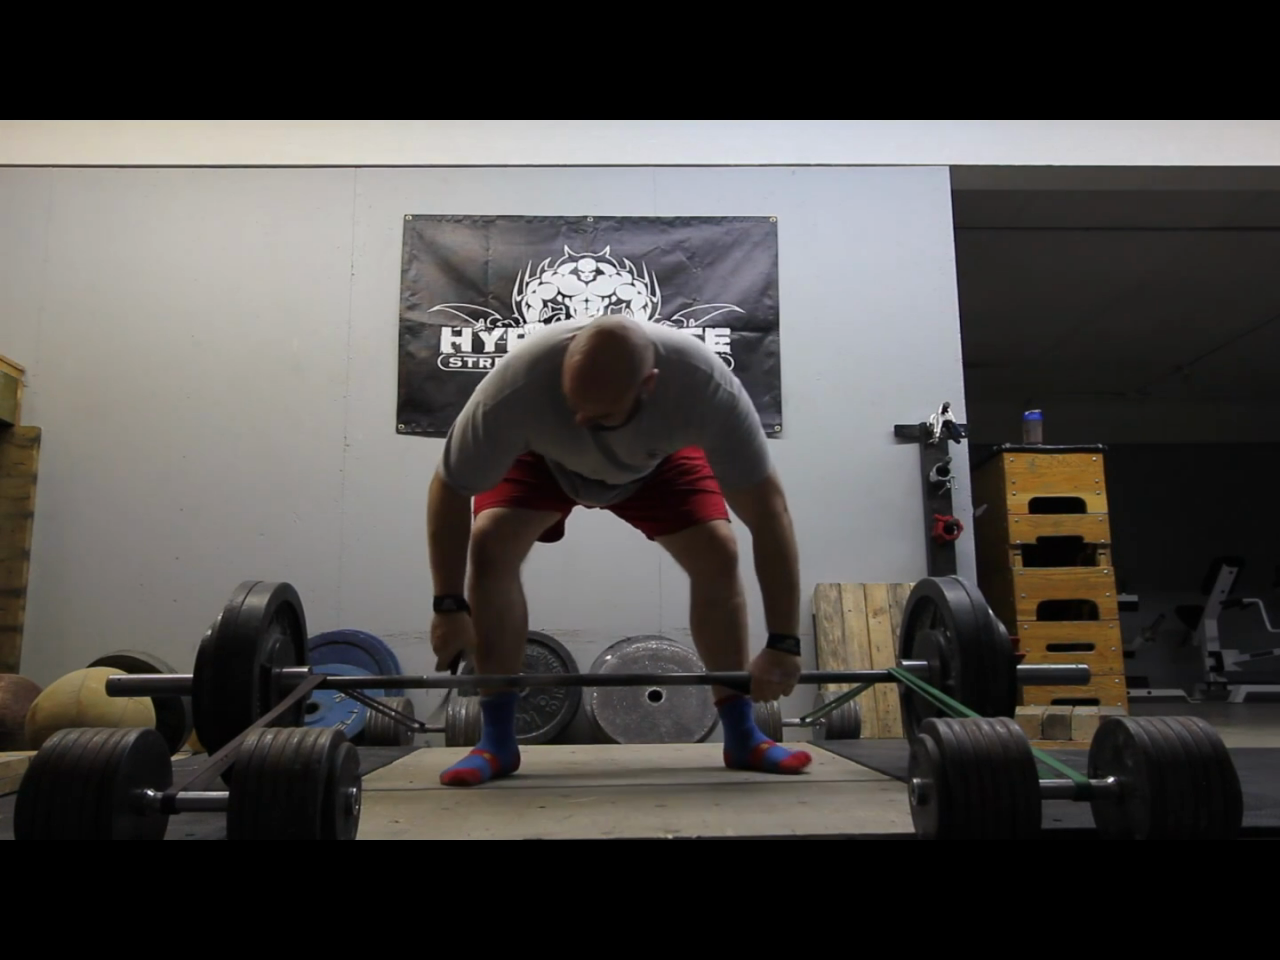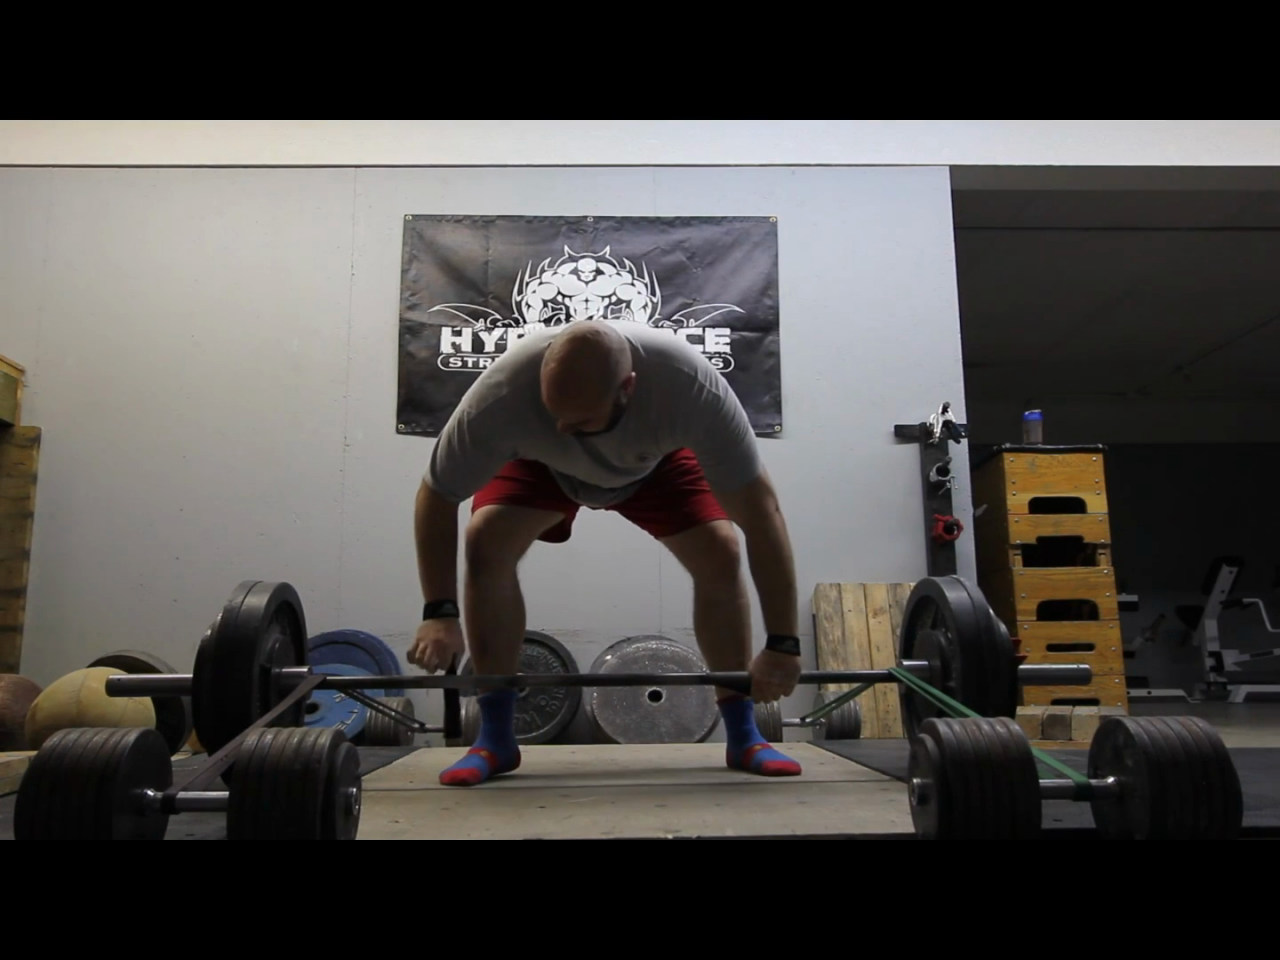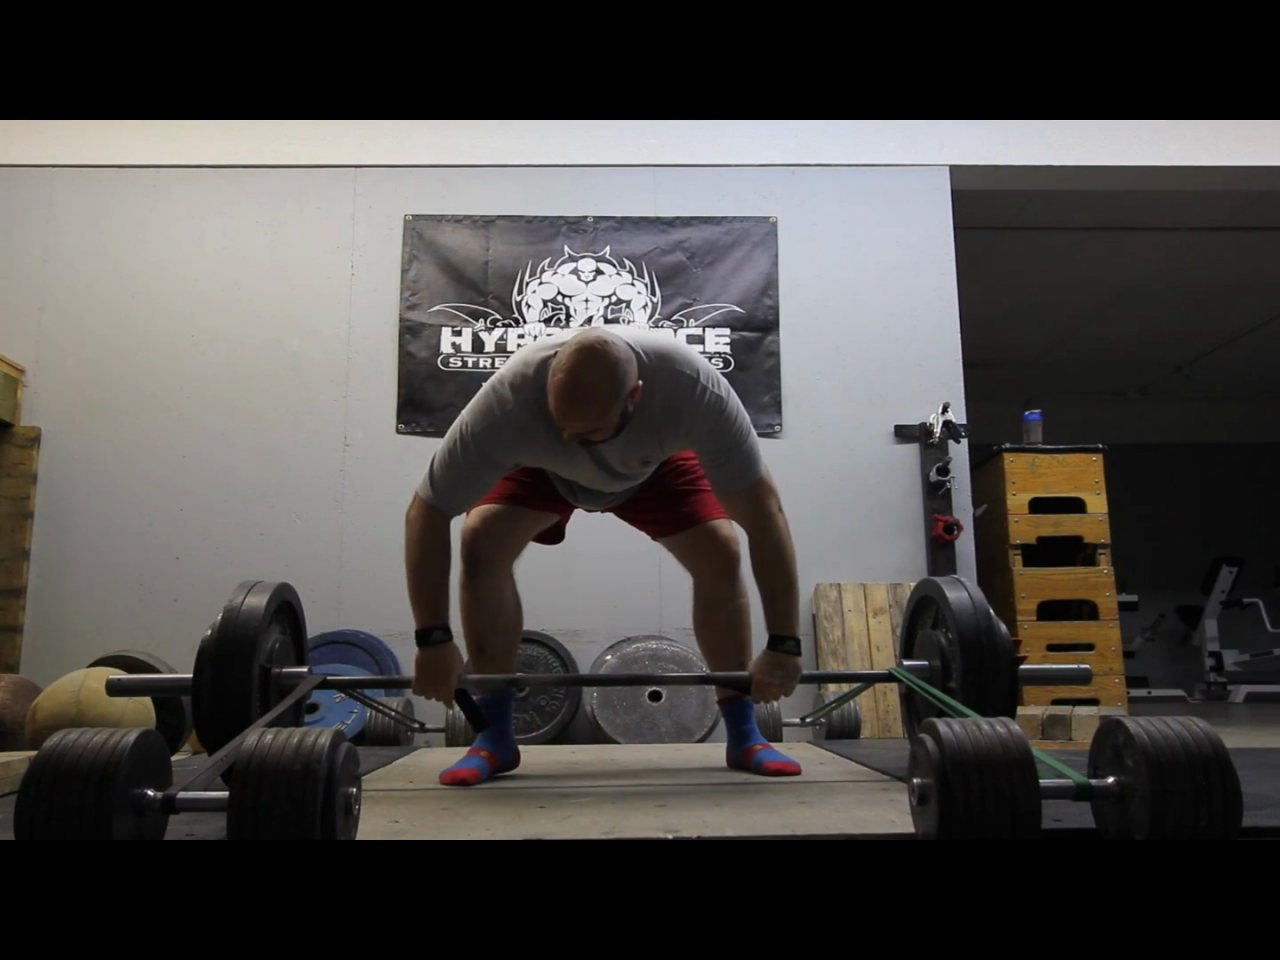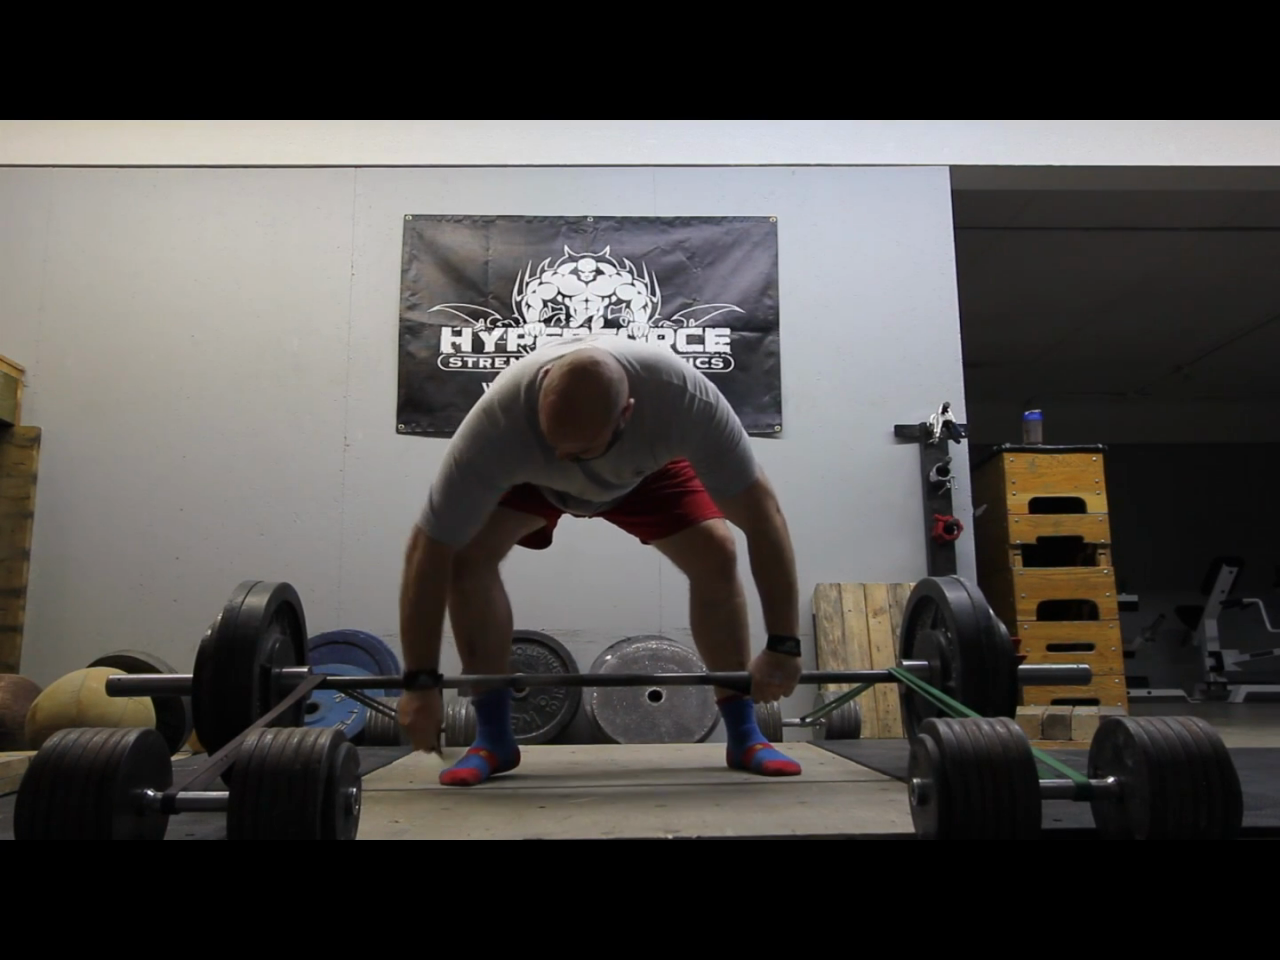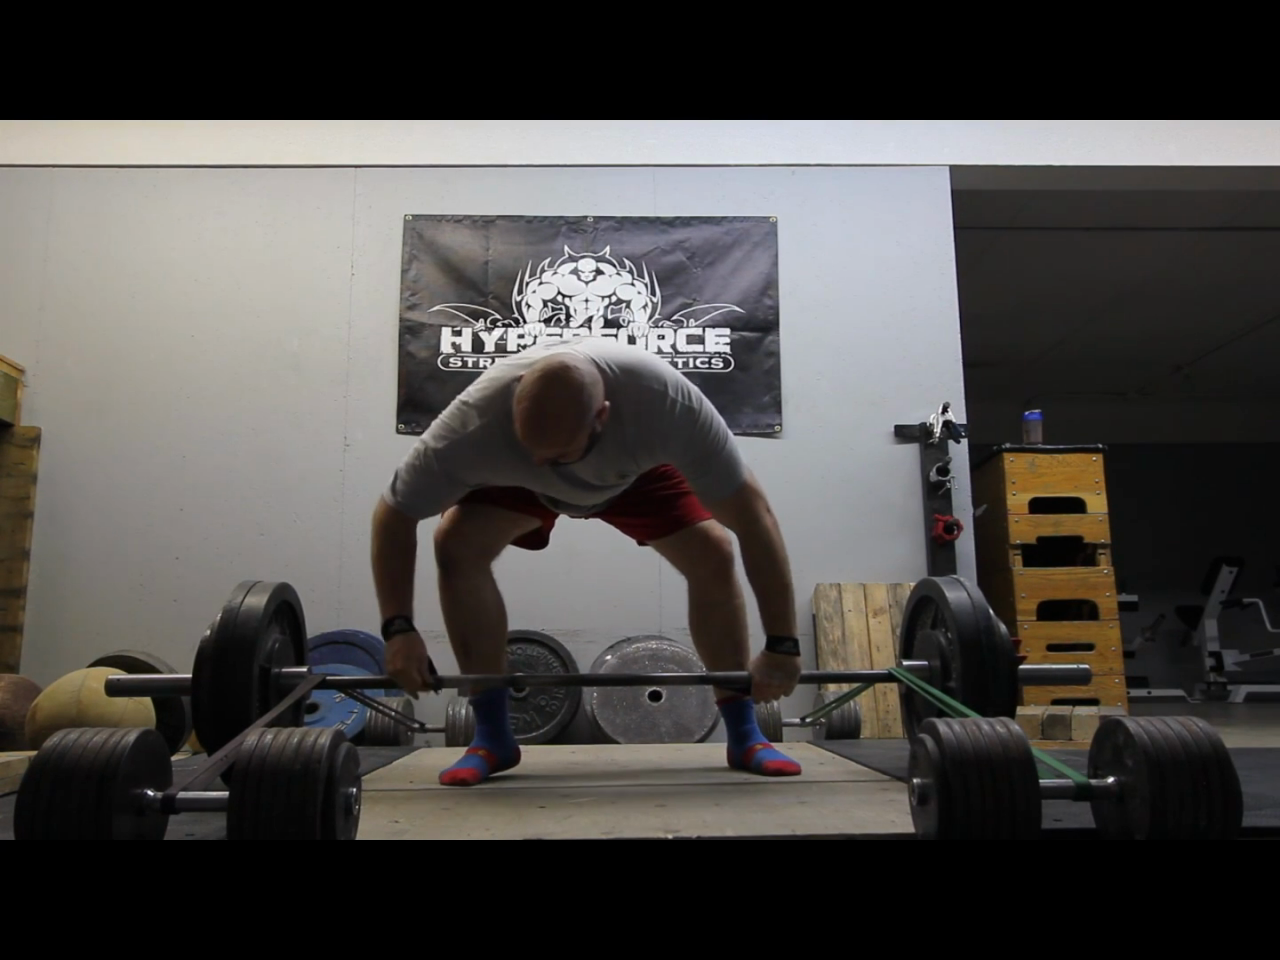
dt=0.3s
person 1, frame 1
left shoulder: (704, 385)
right shoulder: (520, 383)
left elbow: (766, 509)
right elbow: (450, 487)
left wrist: (783, 643)
right wrist: (448, 605)
left hip: (655, 461)
right hip: (542, 455)
left knee: (717, 554)
right knee: (490, 545)
left ankle: (741, 734)
right ankle: (497, 738)
person 1, frame 2
left shoulder: (691, 387)
right shoulder: (504, 392)
left elbow: (759, 510)
right elbow: (436, 497)
left wrist: (783, 644)
right wrist: (440, 613)
left hip: (657, 459)
right hip: (540, 460)
left knee: (720, 554)
right knee: (485, 544)
left ankle: (743, 735)
right ankle: (495, 737)
person 1, frame 3
left shoulder: (694, 390)
right shoulder: (508, 402)
left elbow: (763, 511)
right elbow: (428, 511)
left wrist: (784, 645)
right wrist: (433, 640)
left hip: (655, 462)
right hip: (539, 466)
left knee: (720, 553)
right knee: (482, 544)
left ankle: (743, 735)
right ankle: (495, 737)
person 1, frame 4
left shoulder: (684, 399)
right shoulder: (499, 423)
left elbow: (761, 514)
right elbow: (432, 547)
left wrist: (783, 645)
right wrist: (420, 682)
left hip: (647, 467)
right hip: (525, 475)
left knee: (716, 555)
right knee: (469, 550)
left ankle: (743, 734)
right ankle: (494, 737)
person 1, frame 5
left shoulder: (666, 403)
right shoulder: (475, 423)
left elbow: (751, 514)
right elbow: (394, 511)
left wrist: (781, 646)
right wrist: (398, 628)
left hip: (639, 468)
left knee: (713, 555)
right knee: (457, 547)
left ankle: (744, 735)
right ankle: (492, 736)
